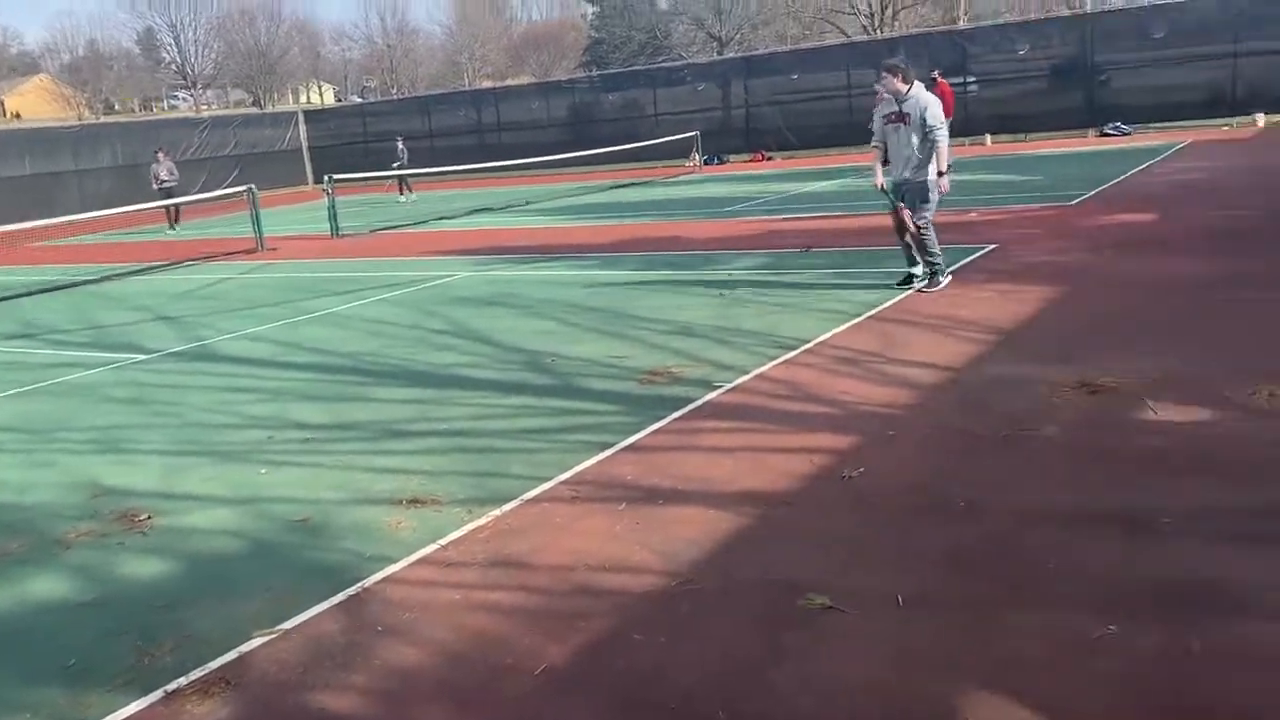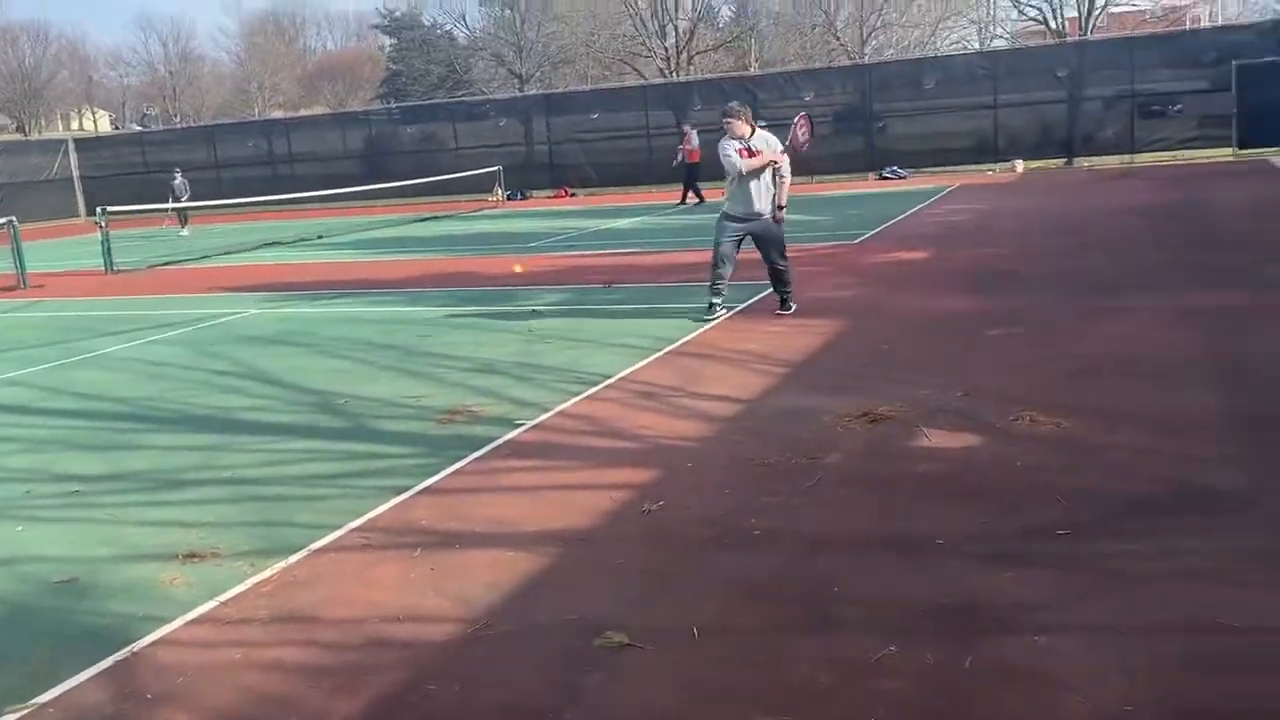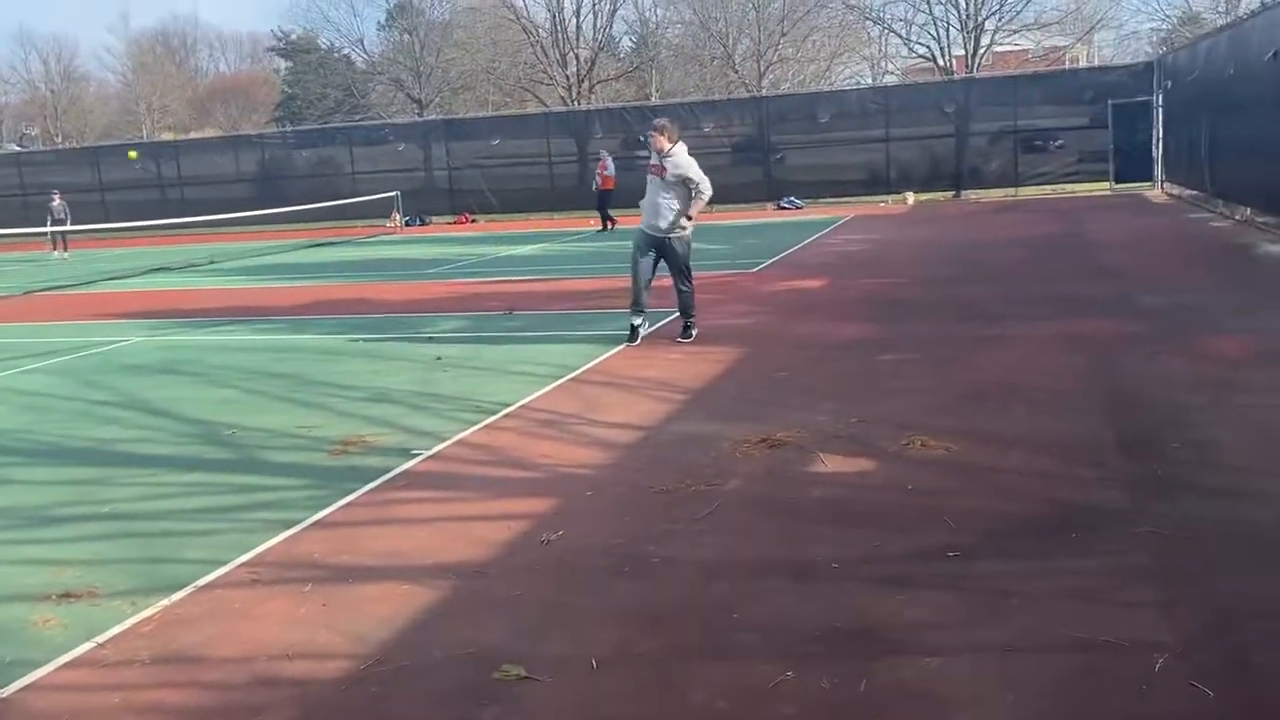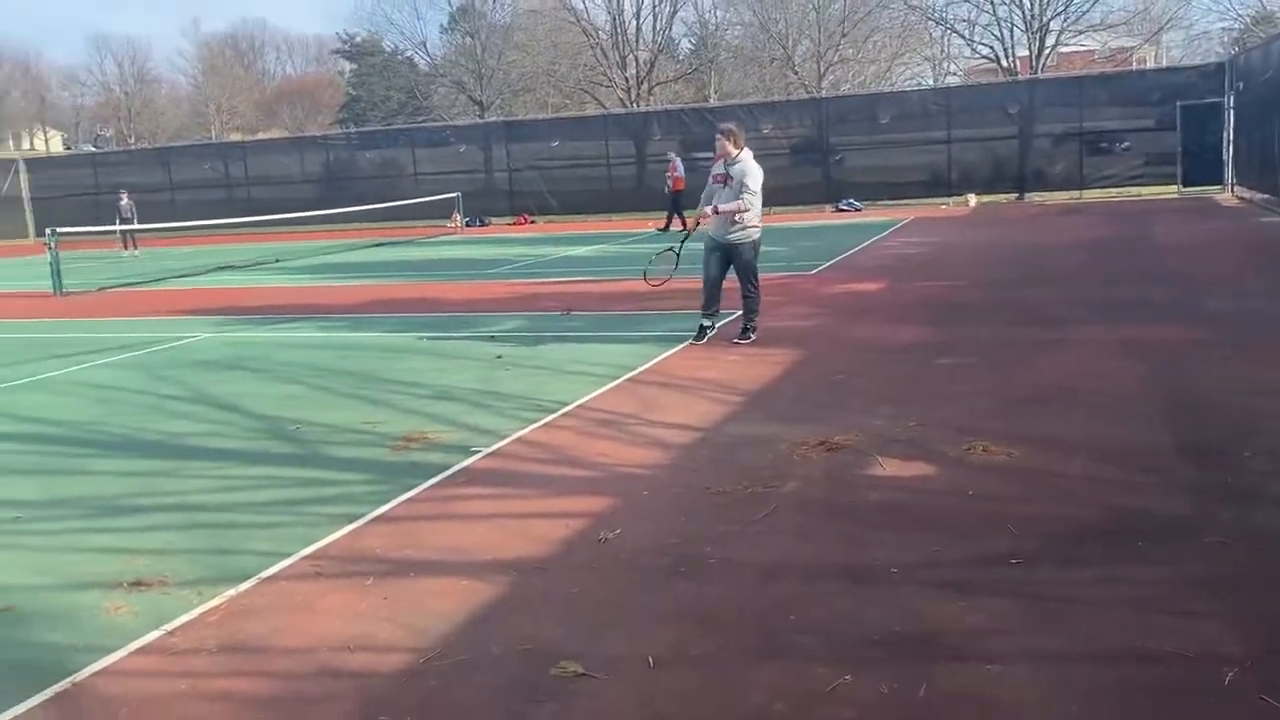
dt=0.4s
person 1, frame 1
left shoulder: (925, 101)
right shoulder: (884, 107)
left elbow: (940, 139)
right elbow: (879, 142)
left wrist: (942, 173)
right wrist: (878, 171)
left hip: (923, 177)
right hip: (899, 178)
left knee: (920, 223)
right knee: (902, 227)
left ankle: (939, 272)
right ankle: (917, 271)
person 1, frame 2
left shoulder: (769, 141)
right shoulder: (726, 143)
left elbow: (784, 175)
right elbow: (736, 167)
left wrist: (780, 206)
right wrist: (768, 157)
left hip: (764, 216)
right hip: (733, 215)
left knee: (777, 259)
right knee: (721, 255)
left ankle: (786, 298)
right ankle: (717, 302)
person 1, frame 3
left shoulder: (684, 162)
right shoulder: (655, 157)
left elbow: (705, 190)
left wrist: (688, 217)
left hip: (675, 235)
right hip: (647, 232)
left knee: (683, 282)
right knee: (640, 278)
left ankle: (689, 324)
right ankle: (637, 322)
person 1, frame 4
left shoulder: (750, 168)
right shoulder: (718, 167)
left elbow: (747, 203)
right elbow: (708, 195)
left wrist: (715, 209)
left hip: (744, 239)
right hip: (717, 237)
left knee: (748, 285)
right knee: (710, 280)
left ankle: (749, 326)
right ankle: (708, 323)
